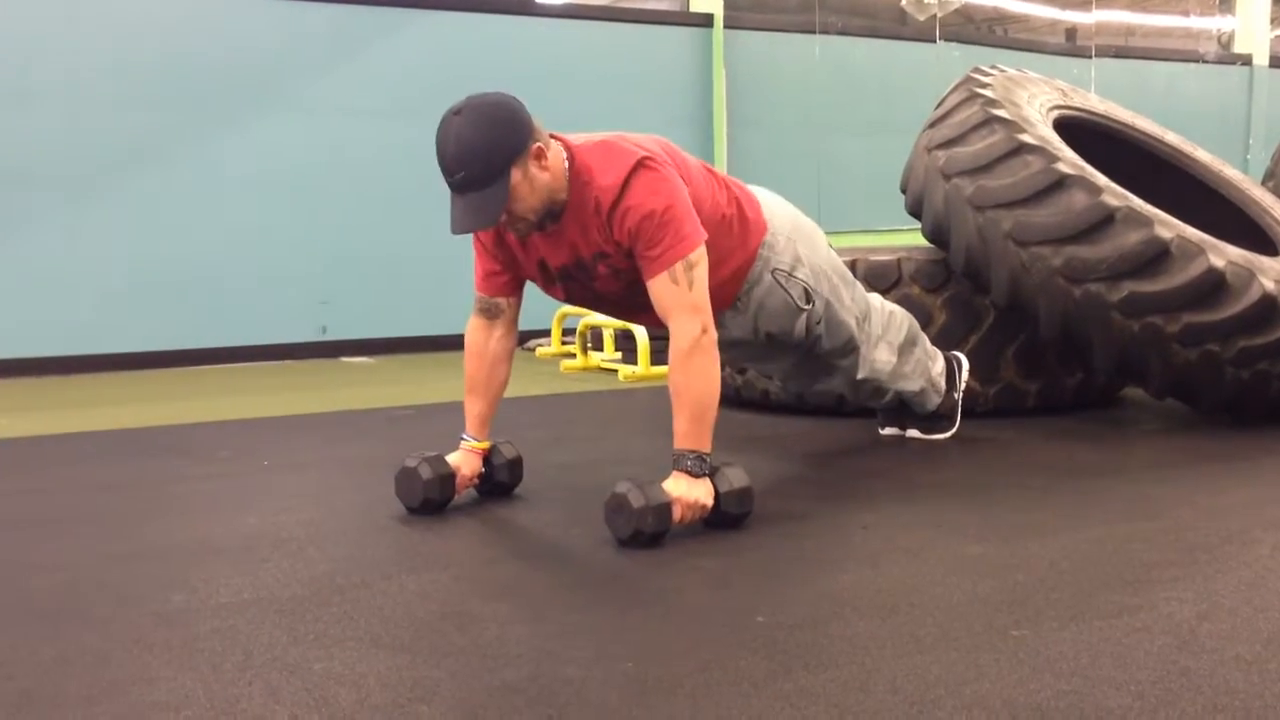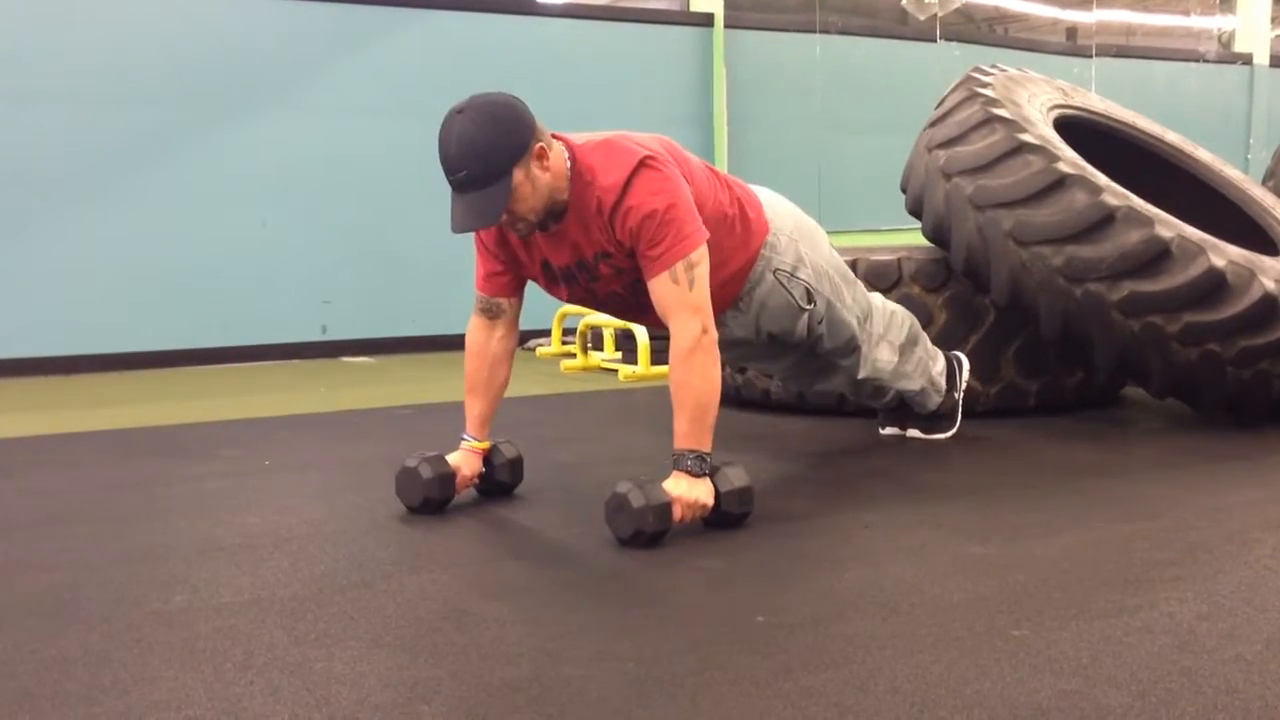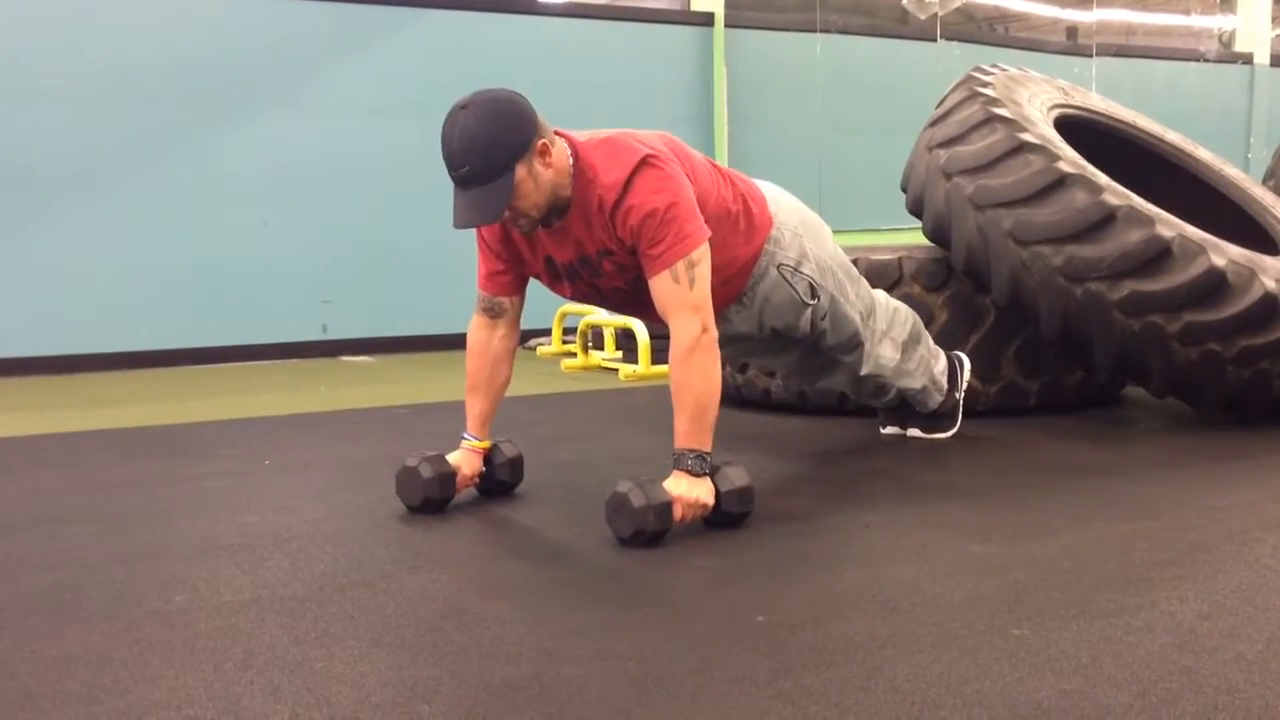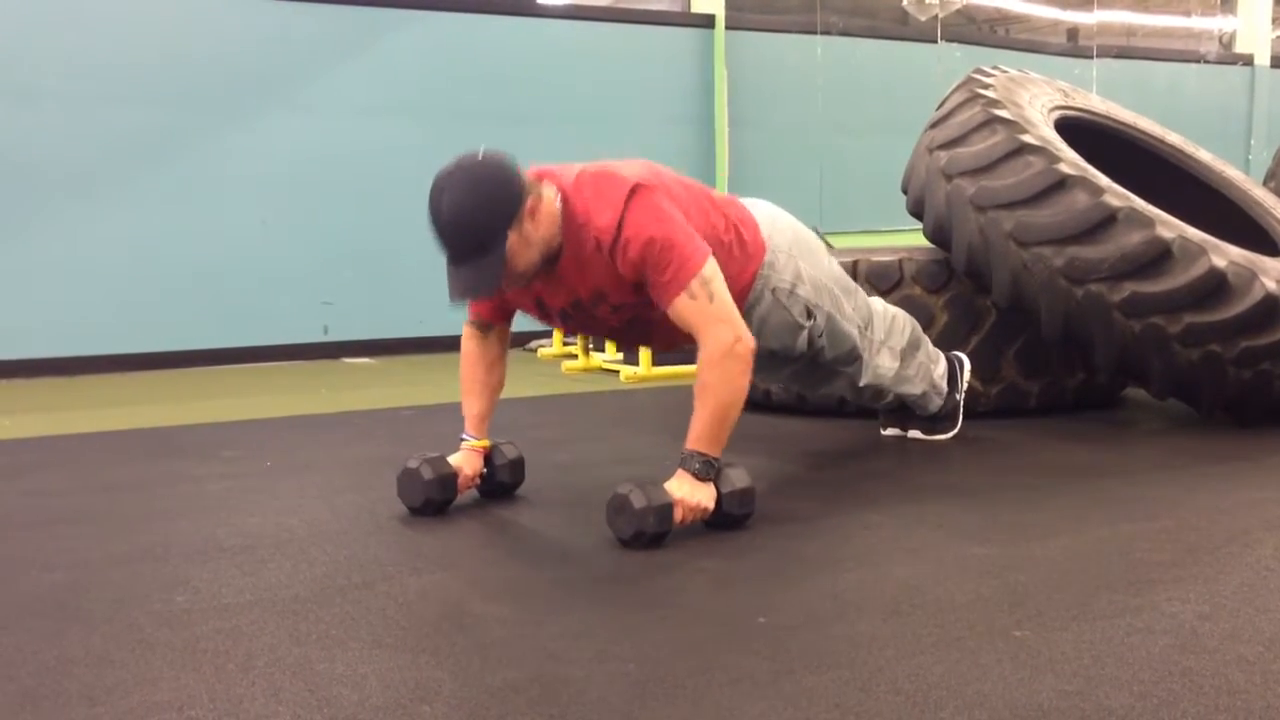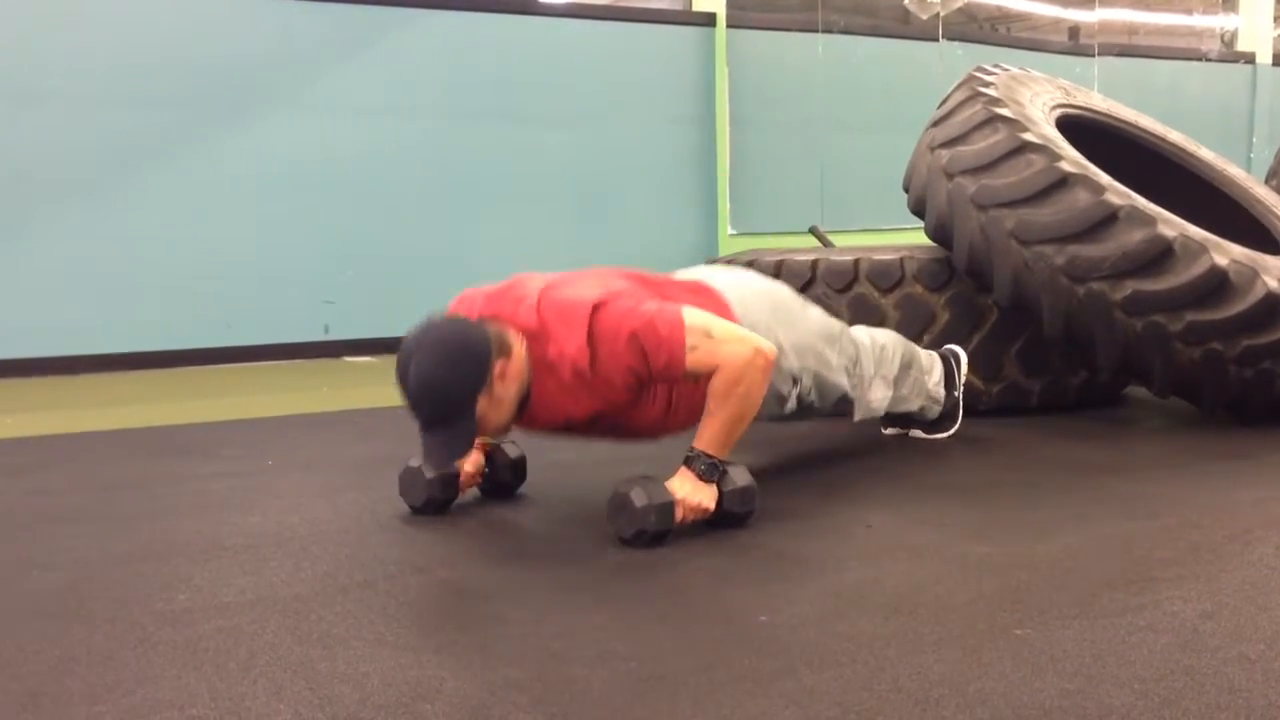
dt=0.3s
person 1, frame 1
left shoulder: (633, 185)
right shoulder: (499, 214)
left elbow: (694, 332)
right elbow: (492, 323)
left wrist: (691, 468)
right wrist: (474, 444)
left hip: (762, 258)
right hip: (706, 297)
left knee: (861, 339)
right knee: (814, 368)
left ankle: (937, 380)
right ankle: (904, 394)
person 1, frame 2
left shoulder: (637, 185)
right shoulder: (501, 213)
left elbow: (694, 332)
right elbow: (492, 322)
left wrist: (691, 468)
right wrist: (473, 443)
left hip: (766, 258)
left knee: (864, 339)
right knee: (824, 367)
left ankle: (939, 381)
right ankle: (905, 398)
person 1, frame 3
left shoulder: (638, 184)
right shoulder: (504, 212)
left elbow: (694, 332)
right elbow: (494, 321)
left wrist: (691, 467)
right wrist: (474, 443)
left hip: (769, 253)
right hip: (710, 295)
left knee: (866, 337)
right knee: (819, 364)
left ankle: (939, 381)
right ankle: (905, 393)
person 1, frame 4
left shoulder: (629, 221)
right shoulder: (497, 240)
left elbow: (729, 343)
right elbow: (484, 332)
left wrist: (696, 470)
right wrist: (473, 441)
left hip: (763, 270)
right hip: (697, 289)
left knee: (864, 347)
right knee: (825, 369)
left ankle: (939, 383)
right ankle: (905, 396)
person 1, frame 5
left shoulder: (595, 346)
right shoulder: (471, 322)
left elbow: (753, 356)
left wrist: (702, 469)
right wrist: (475, 452)
left hip: (739, 326)
right hip: (680, 311)
left knee: (851, 372)
left ankle: (935, 376)
right ankle: (911, 391)
